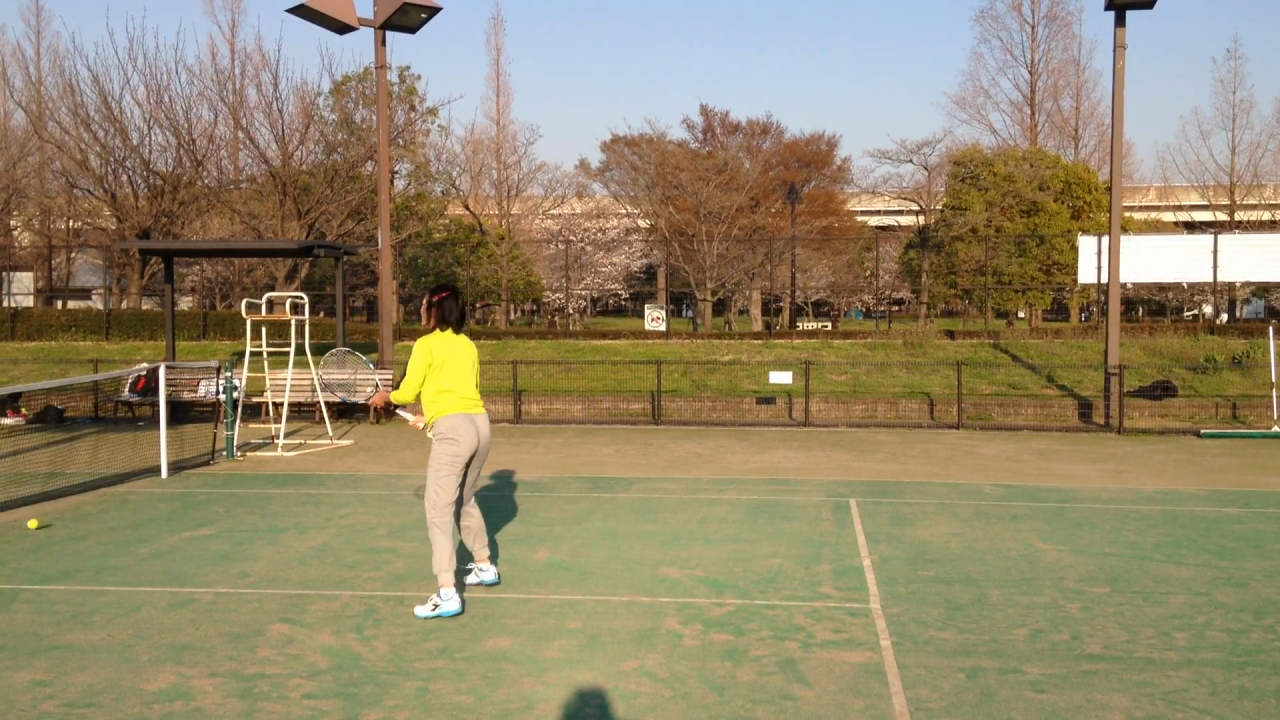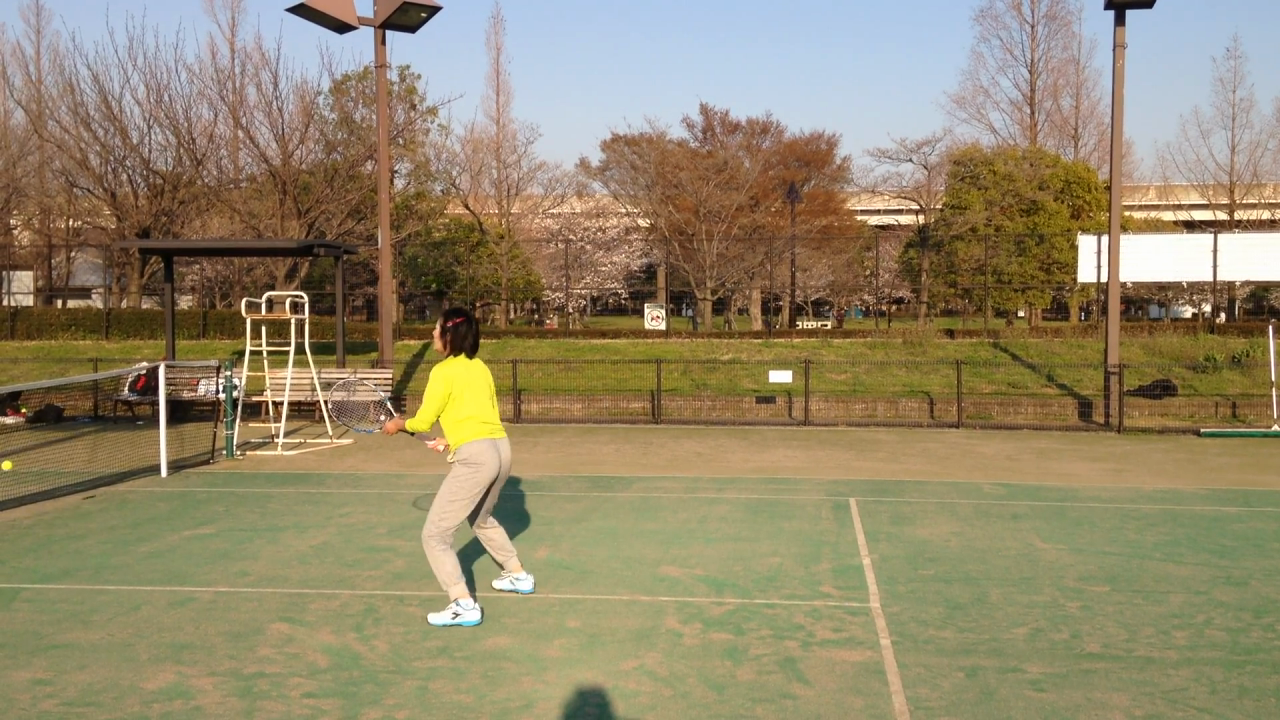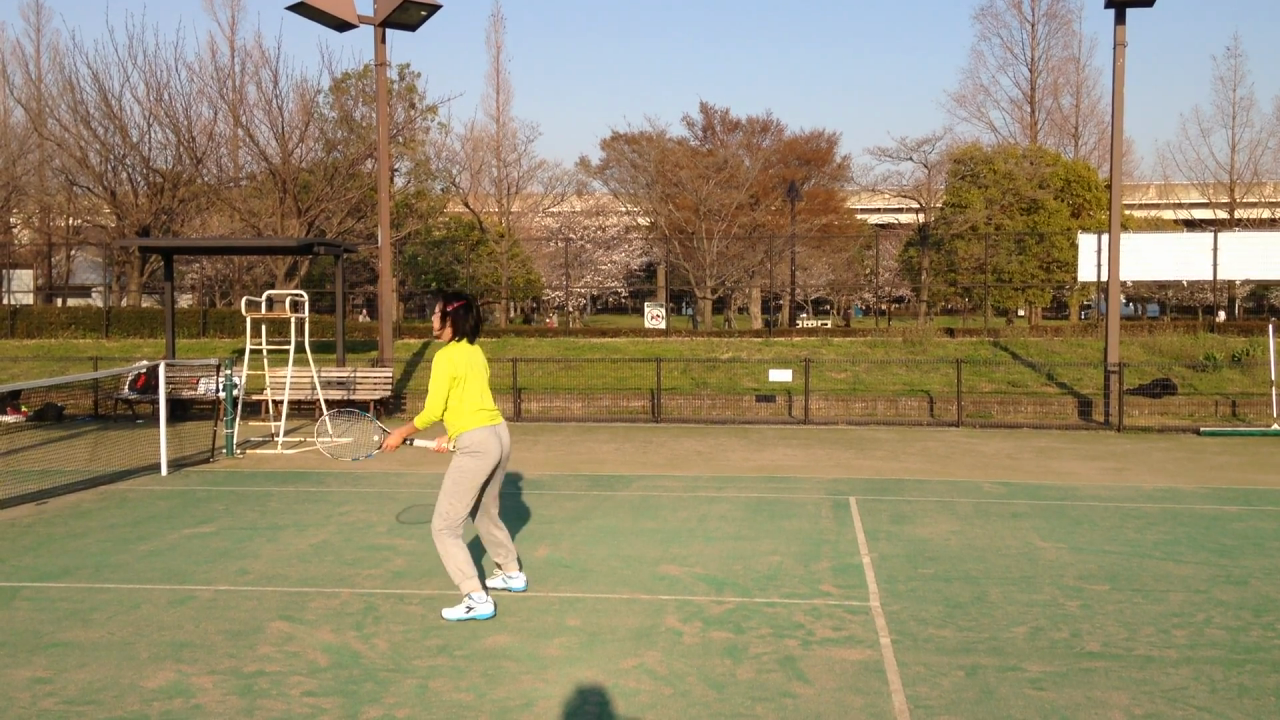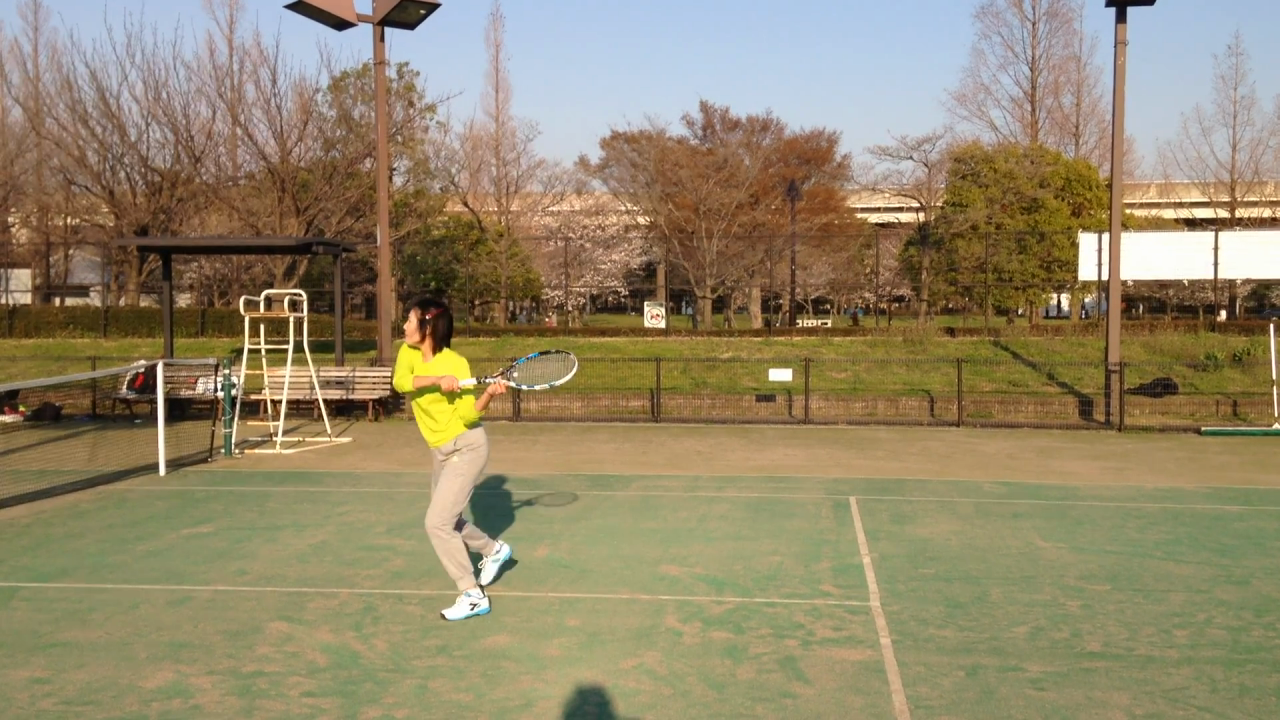
dt=0.4s
person 1, frame 1
left shoulder: (425, 345)
right shoulder: (467, 345)
left elbow: (406, 393)
left wrist: (382, 397)
right wrist: (431, 415)
left hip: (452, 432)
right hip: (478, 425)
left knee: (437, 516)
right knee: (464, 500)
left ankle: (447, 593)
right ankle: (484, 564)
person 1, frame 2
left shoulder: (443, 371)
right shoulder: (480, 367)
left elbow: (424, 421)
left wrist: (398, 424)
right wrist: (453, 438)
left hip: (474, 459)
right hip: (500, 451)
left knee: (434, 536)
right knee: (481, 520)
left ankle: (464, 604)
right ankle: (518, 574)
person 1, frame 3
left shoulder: (446, 357)
right shoulder: (473, 353)
left elbow: (431, 412)
left wrist: (401, 434)
right wrist: (451, 438)
left hip: (475, 446)
right hip: (497, 438)
left knee: (444, 528)
right knee: (485, 515)
left ankle: (477, 599)
right ankle: (512, 572)
person 1, frame 4
left shoulder: (457, 363)
right shoulder: (408, 351)
left elbow: (469, 418)
right elbow: (402, 383)
left wrist: (487, 396)
right wrist: (435, 381)
left hip: (467, 447)
right hip: (440, 450)
left knee: (437, 525)
right knee: (448, 521)
left ankle: (472, 595)
right ankle: (493, 549)
